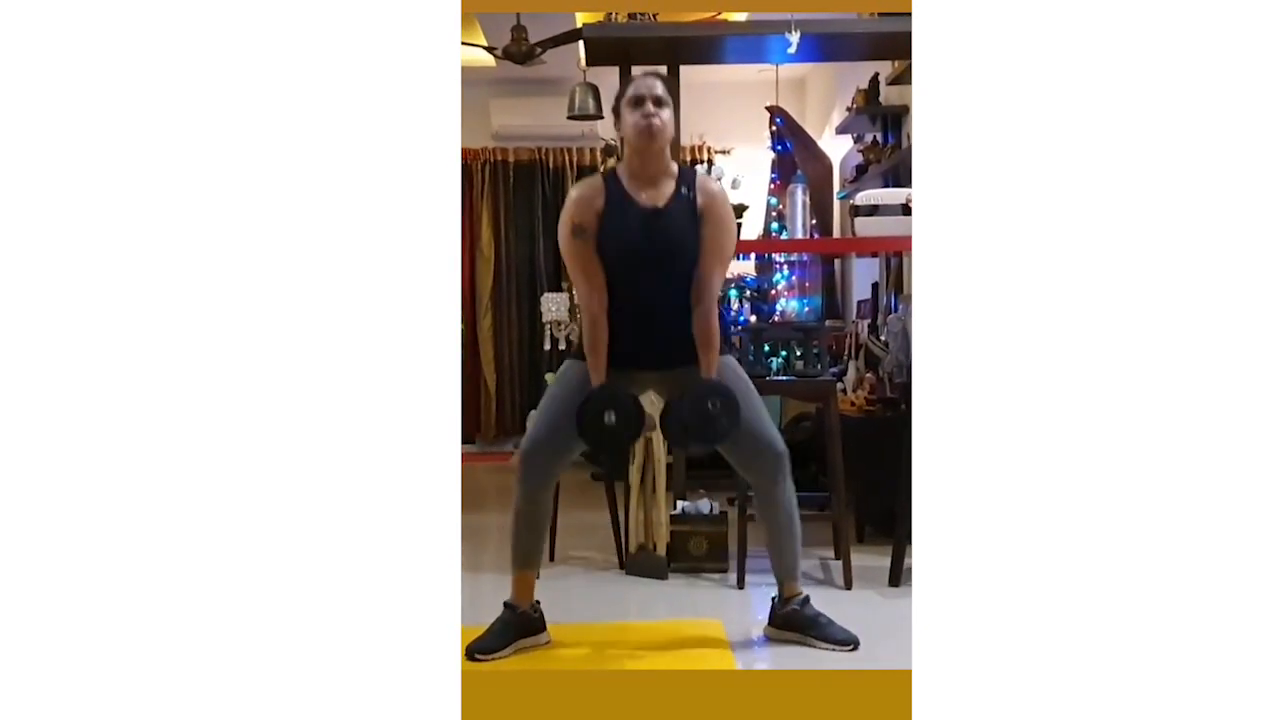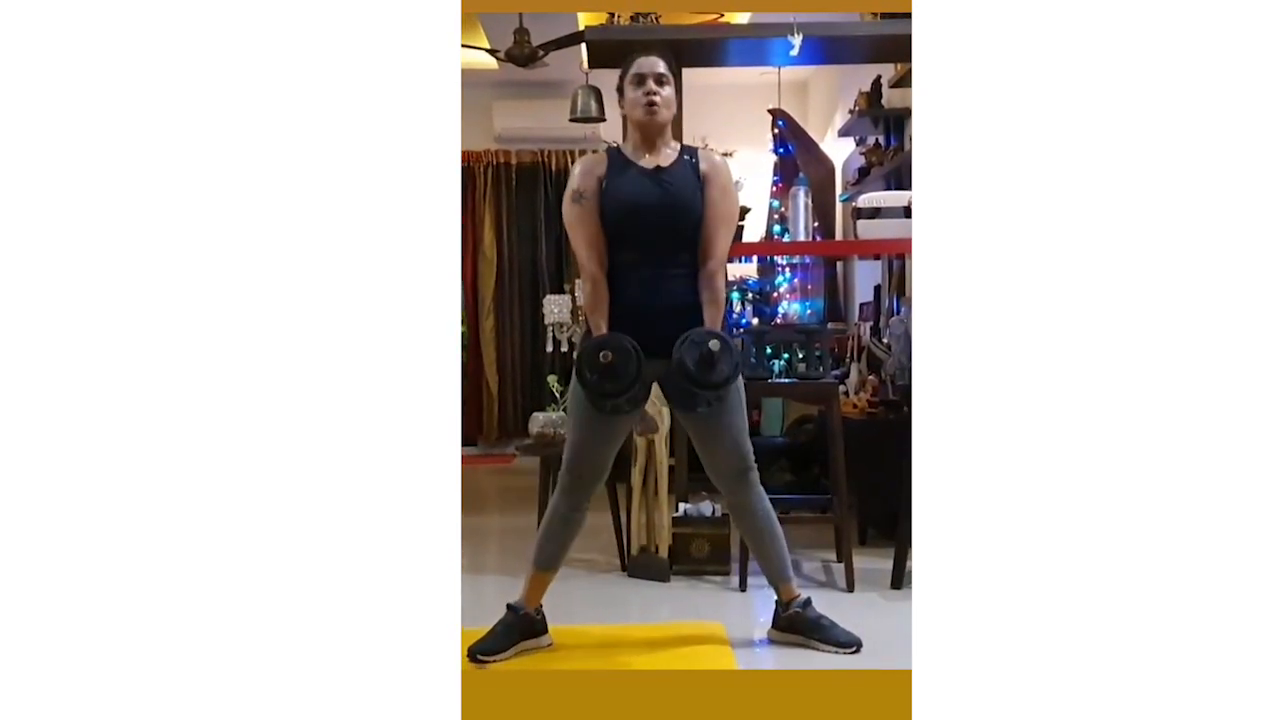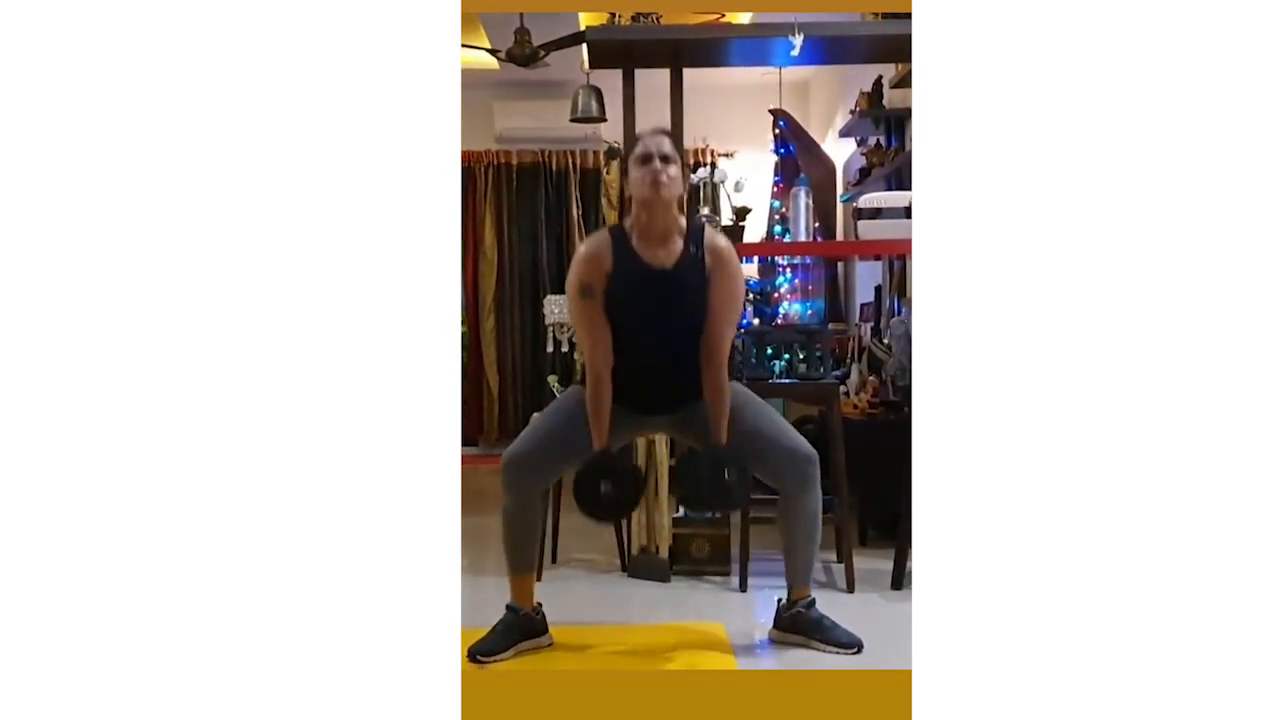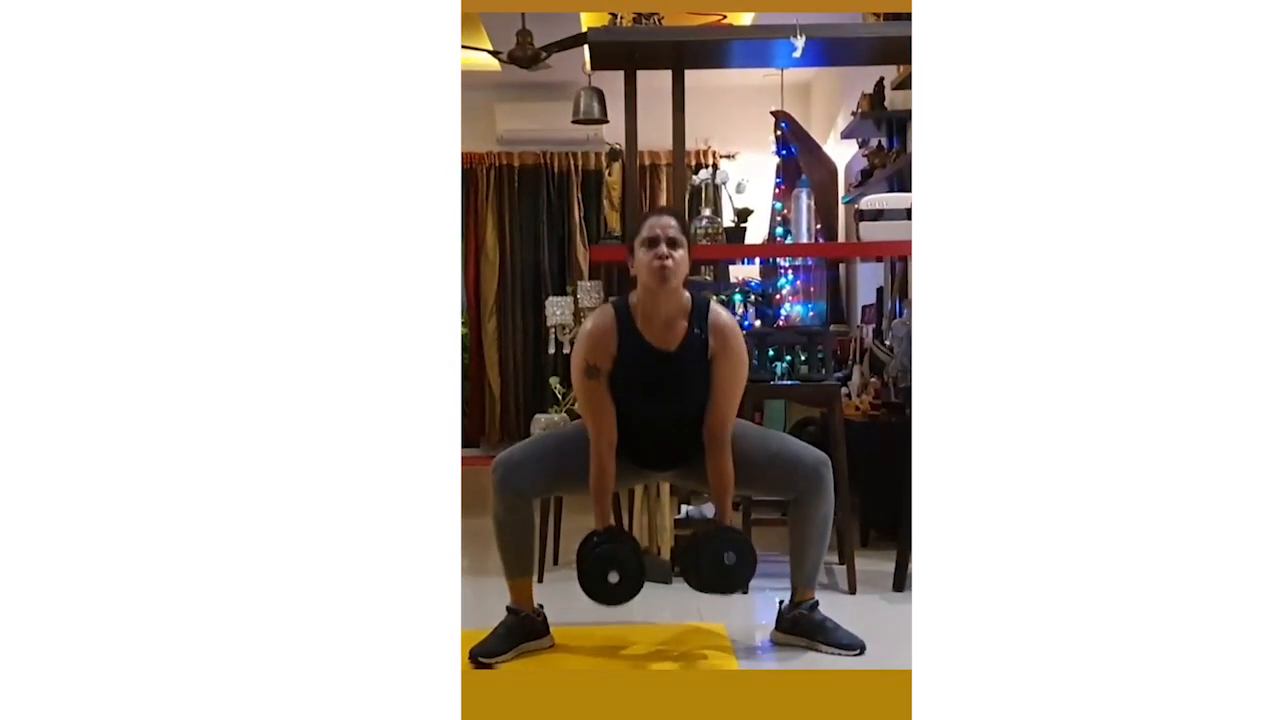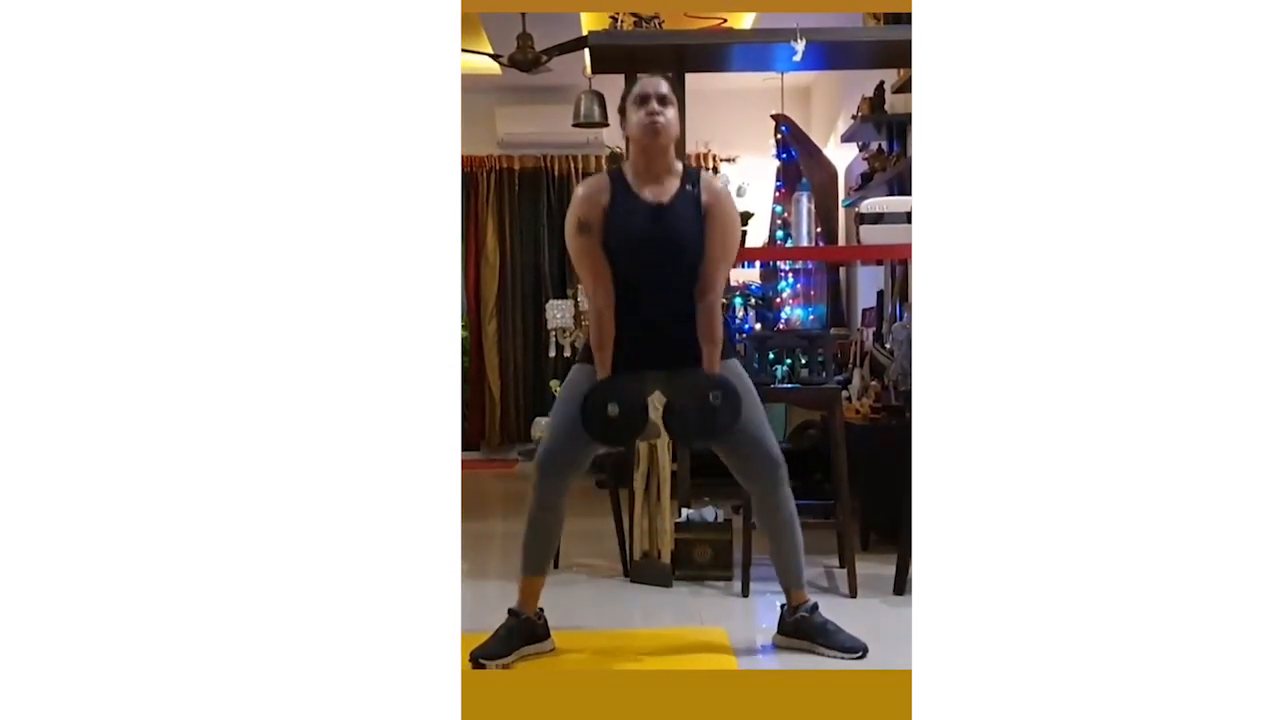
dt=0.5s
person 1, frame 1
left shoulder: (707, 194)
right shoulder: (588, 198)
left elbow: (708, 297)
right elbow: (592, 301)
left wrist: (709, 382)
right wrist: (599, 387)
left hip: (688, 353)
right hip: (612, 354)
left knee: (769, 458)
right knee: (535, 462)
left ankle: (791, 606)
right ankle: (522, 613)
person 1, frame 2
left shoulder: (708, 168)
right shoulder: (593, 171)
left elbow: (713, 264)
right elbow: (592, 269)
right wrist: (601, 344)
right hip: (620, 343)
left knee: (739, 476)
right knee: (577, 480)
left ankle: (792, 610)
right ankle: (525, 615)
person 1, frame 3
left shoulder: (715, 253)
right shoulder: (596, 256)
left elbow: (715, 359)
right elbow: (598, 366)
left wrist: (718, 445)
right wrist: (599, 453)
left hip: (693, 398)
right hip: (622, 398)
left knee: (800, 463)
right knee: (519, 469)
left ankle: (797, 609)
right ankle: (524, 616)
person 1, frame 4
left shoulder: (720, 329)
right shoulder: (601, 333)
left elbow: (719, 437)
right elbow: (602, 445)
left wrist: (723, 525)
right wrist: (603, 530)
left hip: (695, 448)
right hip: (626, 449)
left knee: (814, 473)
right knee: (509, 477)
left ankle: (800, 612)
right ankle: (525, 618)
person 1, frame 5
left shoulder: (710, 192)
right shoulder: (594, 196)
left elbow: (711, 295)
right elbow: (599, 299)
left wrist: (711, 378)
right wrist: (604, 382)
left hip: (694, 354)
right hip: (619, 354)
left knee: (767, 468)
right knee: (551, 470)
left ankle: (799, 614)
right ankle: (527, 620)
